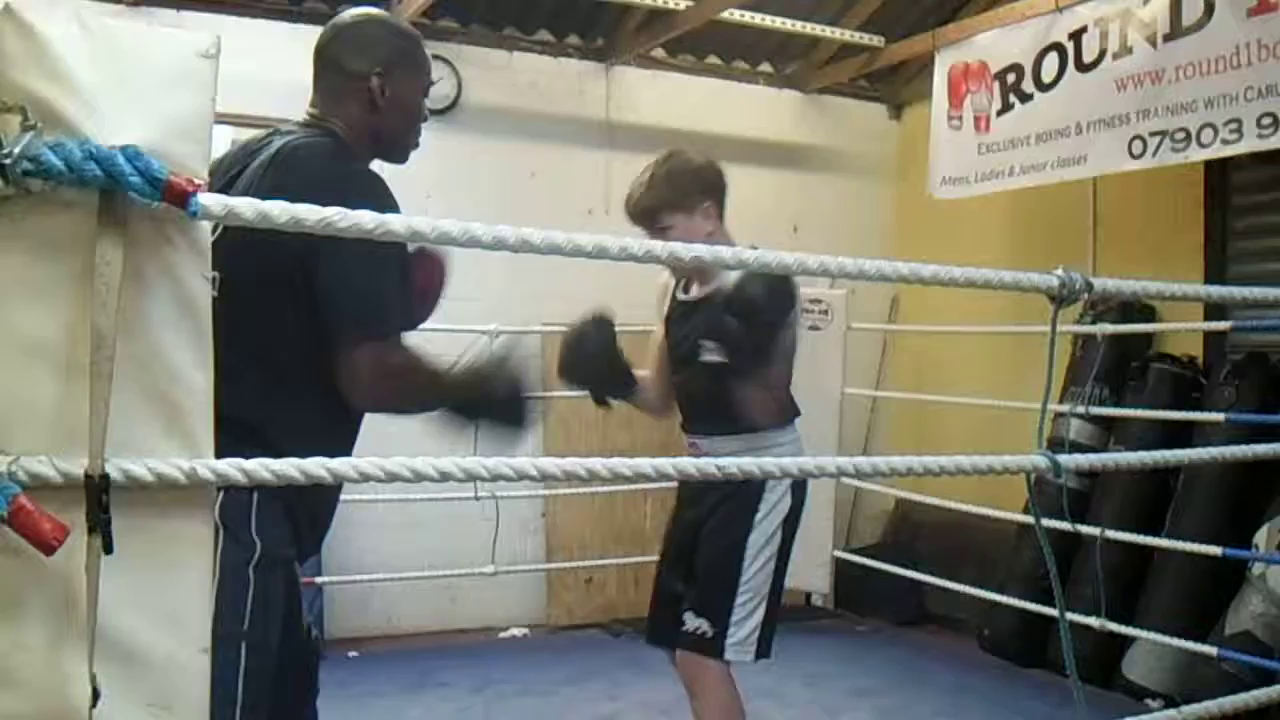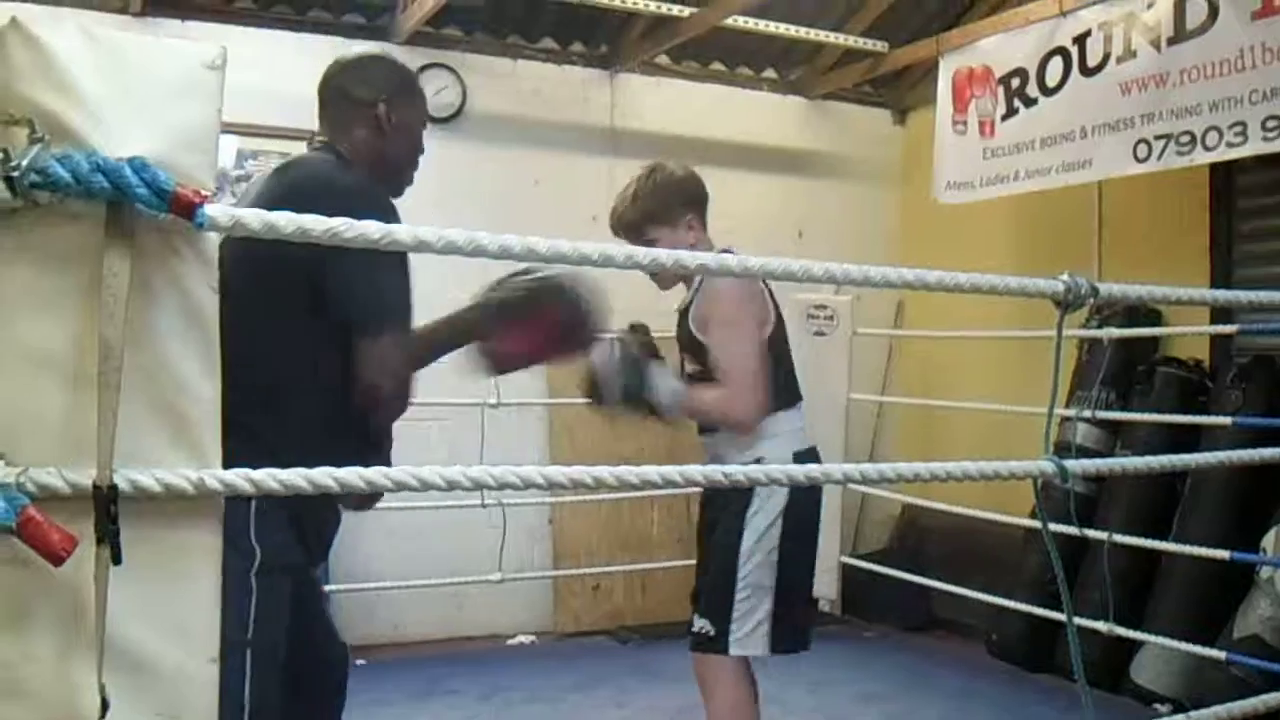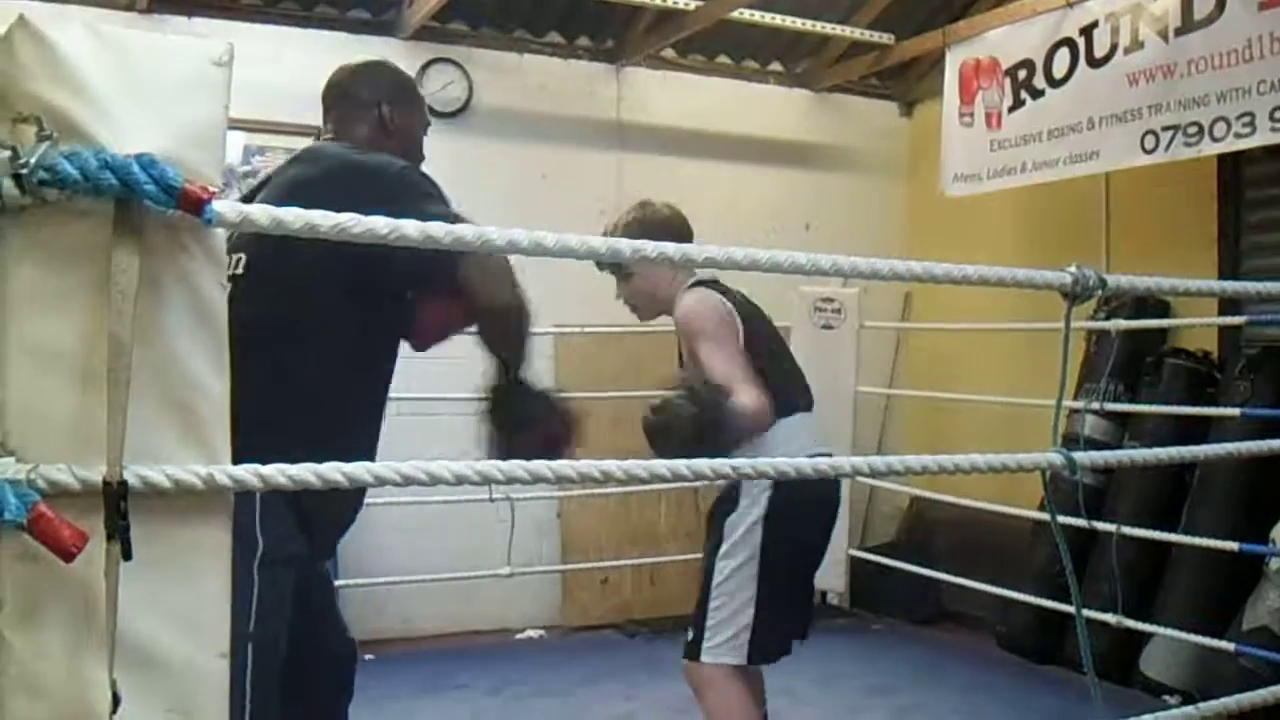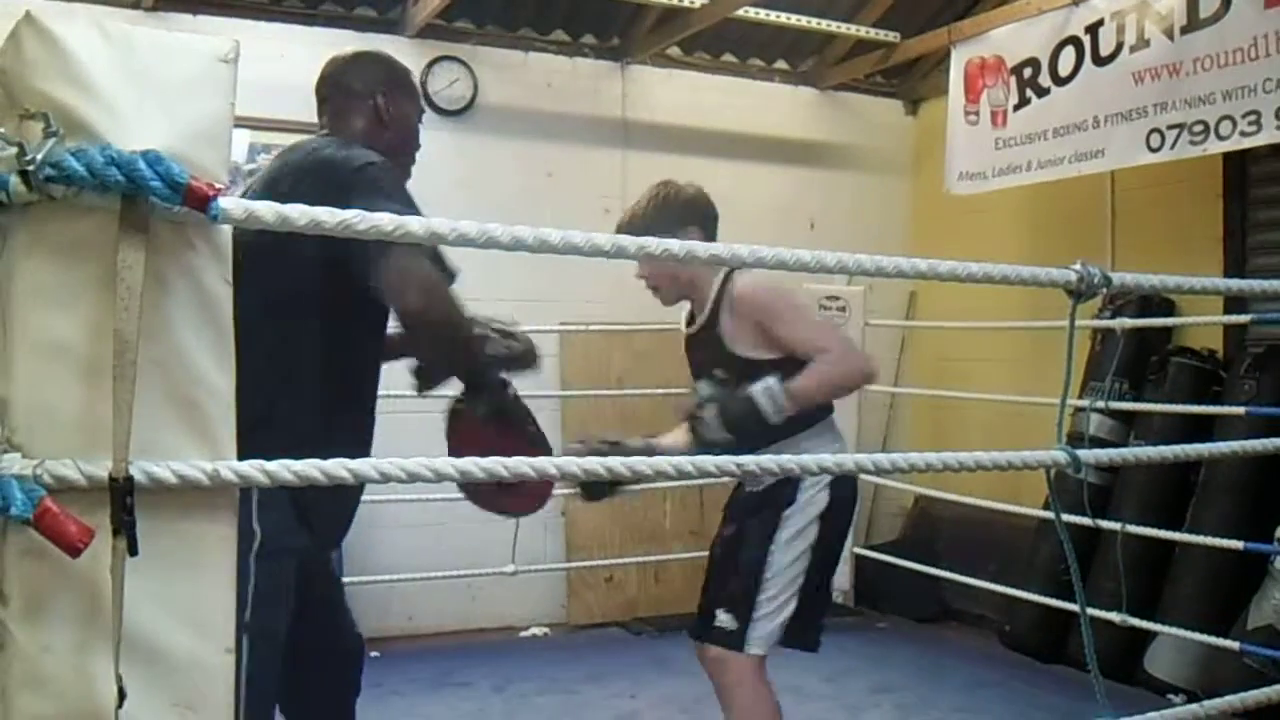
dt=0.2s
person 1, frame 1
left shoulder: (250, 160)
right shoulder: (349, 189)
right elbow: (369, 372)
left wrist: (380, 302)
right wrist: (476, 388)
left hip: (235, 479)
right hip: (239, 491)
person 1, frame 2
left shoulder: (284, 189)
right shoulder: (348, 203)
right elbow: (383, 379)
left wrist: (468, 321)
right wrist: (368, 453)
left hip: (250, 496)
right hip: (240, 500)
person 1, frame 3
left shoulder: (282, 188)
right shoulder: (371, 182)
right elbow: (494, 291)
left wrist: (407, 321)
right wrist: (513, 382)
left hip: (267, 491)
right hip: (249, 493)
person 1, frame 4
left shoulder: (301, 181)
right shoulder: (354, 177)
right elbow: (420, 298)
left wrist: (417, 347)
right wrist: (472, 359)
left hip: (277, 491)
right hip: (253, 487)
person 2, frame 1
left shoulder: (758, 283)
right shoulder: (678, 286)
left elbow: (764, 409)
right elbow: (665, 398)
left wrist: (748, 359)
right wrist: (613, 379)
left hip: (760, 483)
right hip: (709, 479)
left knee: (706, 653)
right knee: (692, 649)
person 2, frame 2
left shoulder: (724, 288)
right shoulder: (705, 289)
left elbow: (743, 406)
left wrist: (646, 383)
right wrist: (650, 378)
left hip: (767, 478)
left knee: (717, 655)
right knee: (722, 646)
person 2, frame 3
left shoulder: (699, 308)
right shoulder: (717, 306)
left elbow: (752, 408)
left wrist: (704, 423)
right wrist: (692, 435)
left hip: (778, 488)
right hip: (794, 485)
left knee: (709, 664)
right knee: (730, 652)
person 2, frame 4
left shoulder: (750, 293)
right shoulder: (693, 321)
left elbow: (854, 365)
right elbow: (702, 436)
left wrist: (756, 404)
right wrist: (630, 455)
left hip: (805, 484)
right hip: (757, 489)
left knee: (734, 653)
right knee: (718, 646)
